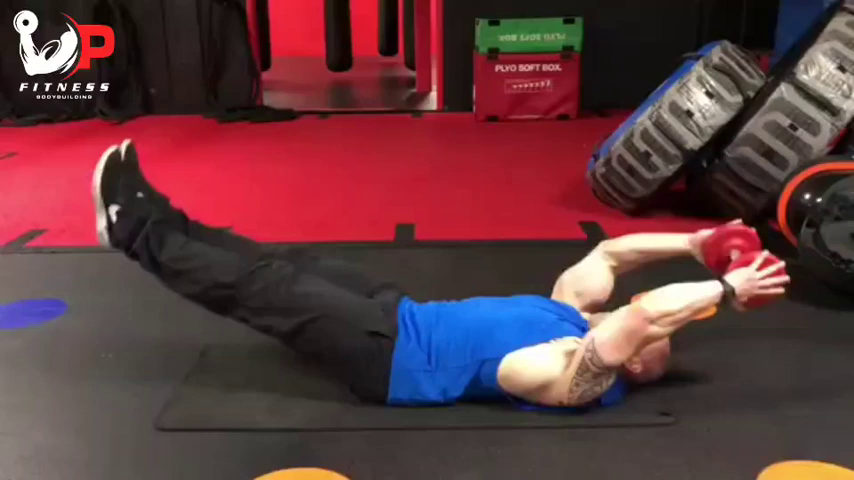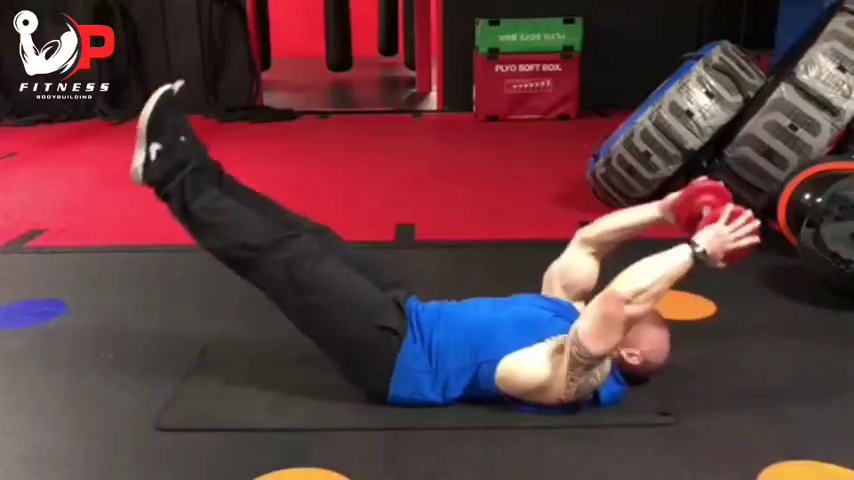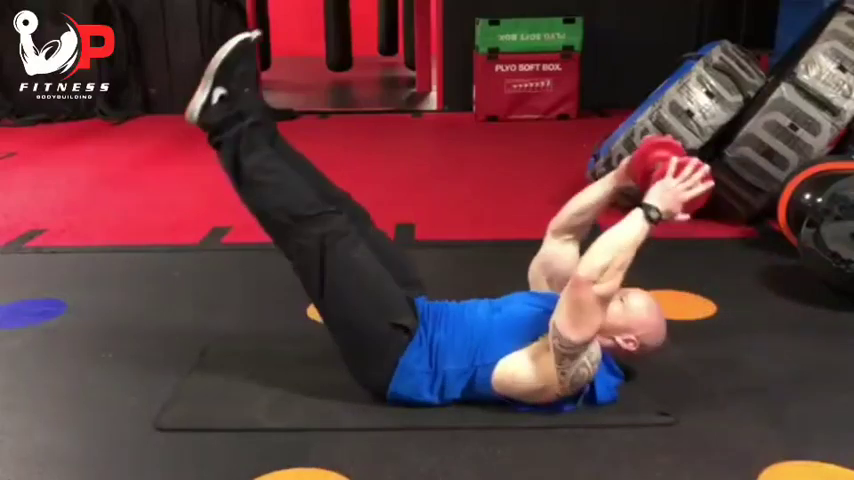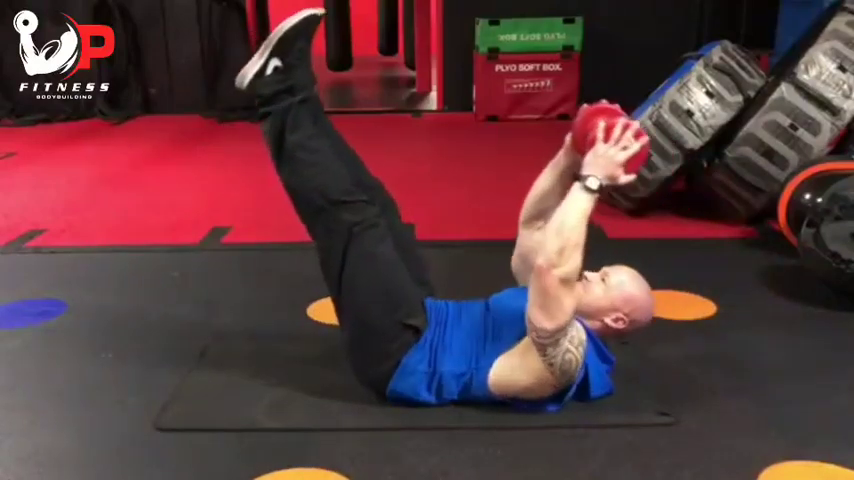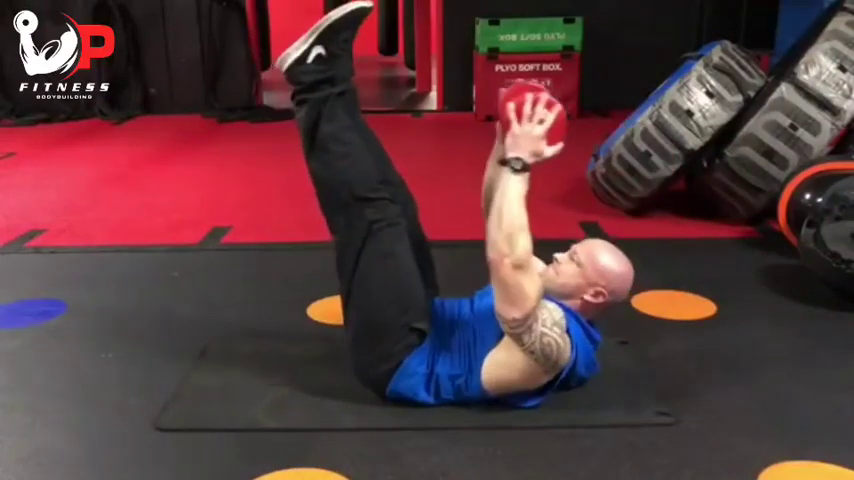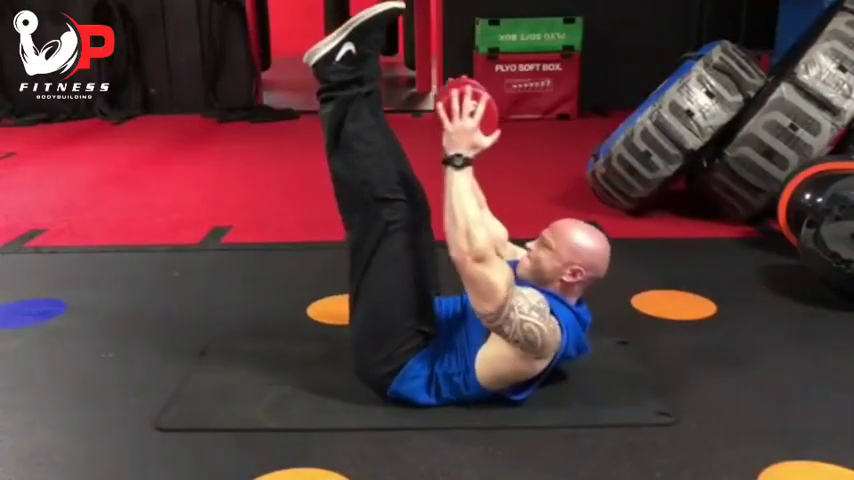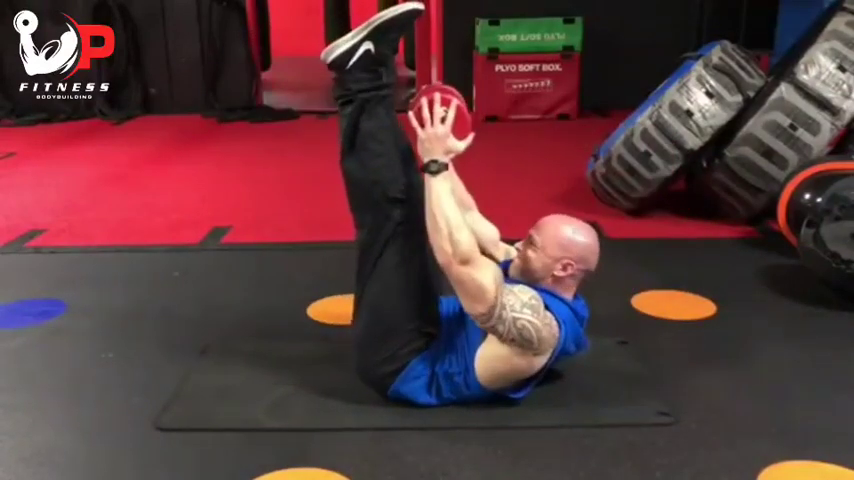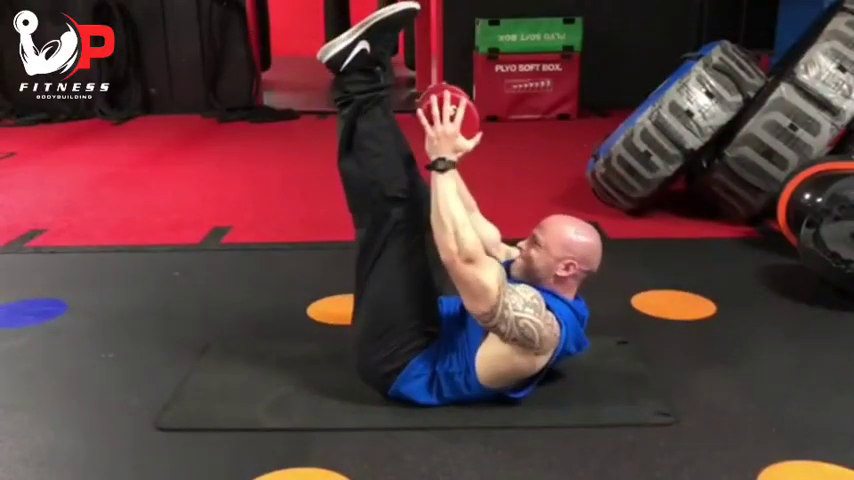
dt=0.3s
person 1, frame 1
left shoulder: (585, 378)
right shoulder: (574, 317)
left elbow: (644, 315)
right elbow: (608, 253)
left wrist: (724, 286)
right wrist: (691, 243)
left hip: (392, 359)
right hip: (403, 317)
left knee: (272, 289)
right knee: (292, 266)
left ankle: (141, 231)
right ankle: (152, 222)
person 1, frame 2
left shoulder: (580, 376)
right shoulder: (566, 312)
left elbow: (621, 296)
right elbow: (587, 240)
left wrist: (695, 250)
right wrist: (665, 210)
left hip: (397, 358)
right hip: (409, 317)
left knee: (295, 262)
right knee: (310, 244)
left ankle: (180, 183)
right ankle: (188, 174)
person 1, frame 3
left shoulder: (578, 367)
right shoulder: (566, 314)
left elbow: (591, 282)
right elbow: (562, 232)
left wrist: (650, 210)
right wrist: (622, 178)
left hip: (400, 361)
right hip: (421, 322)
left knee: (325, 232)
right knee: (342, 218)
left ankle: (236, 125)
right ankle: (241, 118)
person 1, frame 4
left shoulder: (567, 356)
right shoulder: (554, 310)
left elbow: (553, 269)
right elbow: (534, 222)
left wrist: (592, 181)
right wrist: (573, 157)
left hip: (401, 357)
right hip: (425, 320)
left knee: (353, 218)
right knee: (370, 207)
left ankle: (285, 102)
right ankle: (289, 95)
person 1, frame 5
left shoulder: (551, 339)
right shoulder: (550, 295)
left elbow: (507, 260)
right elbow: (506, 232)
left wrist: (515, 162)
right wrist: (508, 149)
left hip: (399, 362)
right hip: (425, 329)
left knee: (373, 213)
right knee: (391, 204)
left ankle: (321, 84)
right ankle: (325, 80)
person 1, frame 6
left shoulder: (538, 326)
right shoulder: (536, 280)
left elbow: (470, 254)
right elbow: (483, 229)
left wrist: (459, 158)
right wrist: (462, 148)
left hip: (399, 362)
right hip: (425, 330)
left knee: (387, 213)
right knee: (404, 206)
left ankle: (348, 85)
person 1, frame 7
left shoulder: (535, 325)
right shoulder: (531, 280)
left elbow: (457, 259)
right elbow: (471, 220)
left wrist: (433, 164)
right wrist: (442, 157)
left hip: (401, 364)
left knee: (397, 215)
right knee: (410, 208)
left ankle: (366, 87)
right ankle: (365, 77)
person 1, frame 8
left shoulder: (537, 325)
right shoulder: (535, 280)
left elbow: (461, 257)
right elbow: (474, 225)
left wrist: (442, 163)
right wrist: (445, 155)
left hip: (401, 361)
right hip: (428, 333)
left knee: (395, 213)
right knee: (411, 207)
left ankle: (363, 86)
